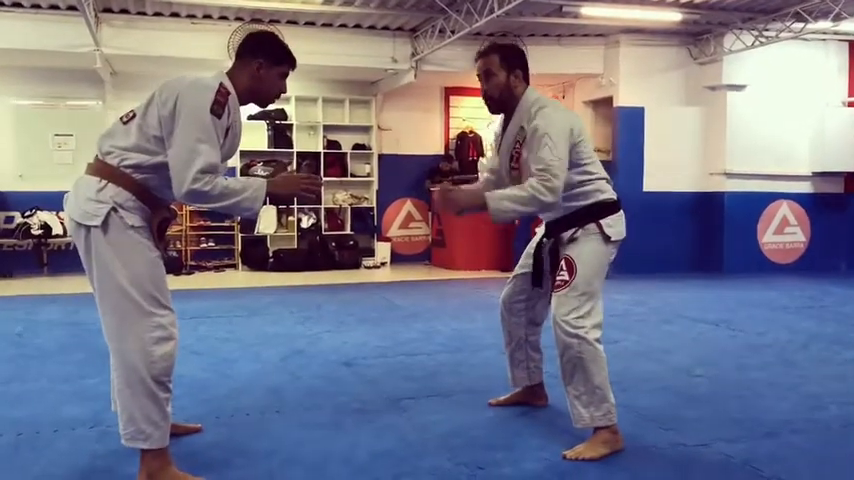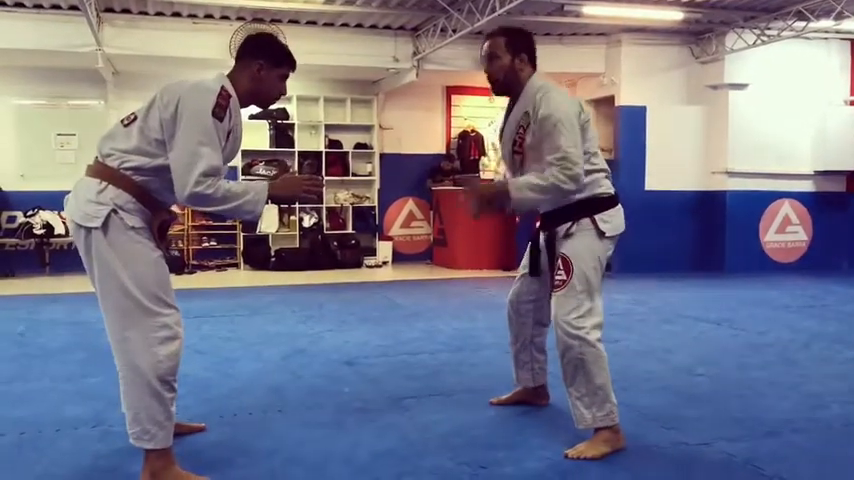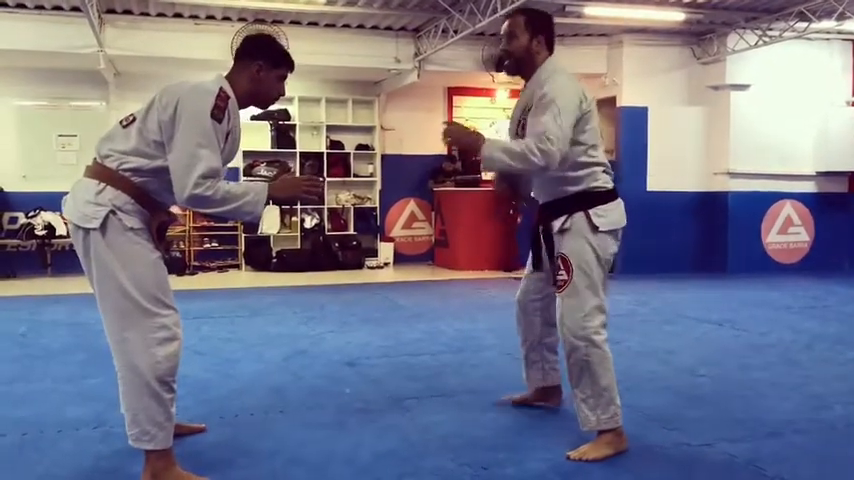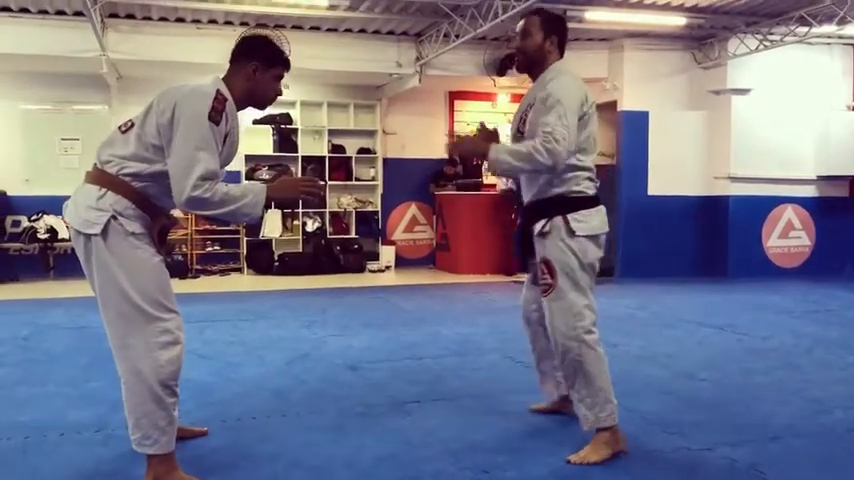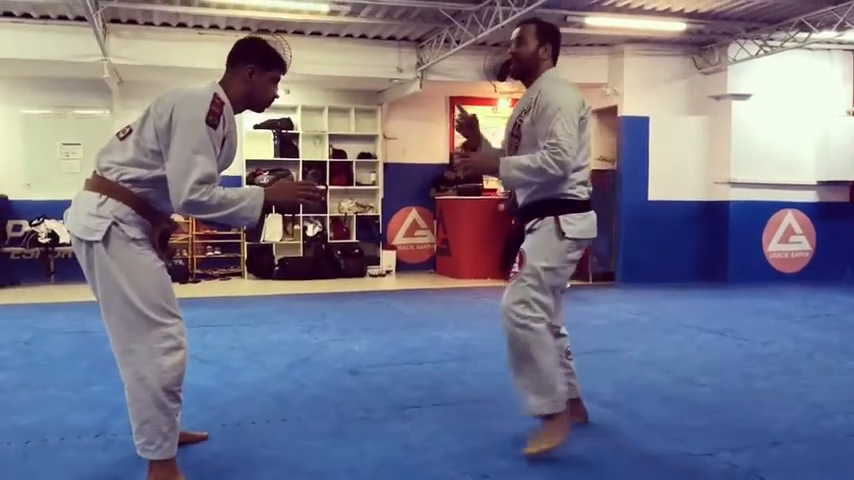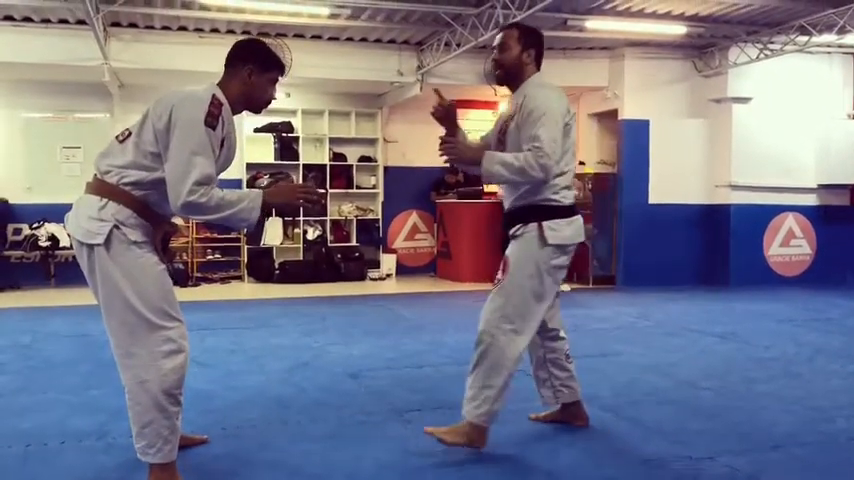
dt=0.2s
person 1, frame 1
left shoulder: (219, 102)
right shoulder: (205, 95)
left elbow: (193, 180)
right elbow: (195, 184)
left wrist: (254, 191)
right wrist: (269, 187)
left hip: (120, 206)
right hip: (109, 207)
left knee: (137, 325)
right knee: (147, 331)
left ankle: (149, 419)
person 1, frame 2
left shoulder: (219, 104)
right shoulder: (206, 98)
left elbow: (189, 182)
right elbow: (197, 188)
left wrist: (236, 198)
right wrist: (271, 190)
left hip: (121, 208)
right hip: (109, 208)
left knee: (144, 325)
right knee: (154, 332)
left ankle: (154, 419)
person 1, frame 3
left shoulder: (217, 105)
right shoulder: (205, 100)
left elbow: (186, 182)
right elbow: (197, 189)
left wrist: (223, 202)
right wrist: (271, 191)
left hip: (119, 209)
right hip: (108, 210)
left knee: (145, 326)
right knee: (152, 333)
left ankle: (155, 421)
person 1, frame 4
left shoulder: (214, 107)
right shoulder: (203, 103)
right elbow: (195, 192)
left wrist: (214, 206)
right wrist: (269, 192)
left hip: (120, 214)
right hip: (110, 216)
left knee: (148, 330)
right knee: (155, 338)
left ankle: (157, 424)
person 1, frame 5
left shoulder: (211, 110)
right shoulder: (201, 107)
right elbow: (192, 196)
left wrist: (209, 211)
right wrist: (267, 196)
left hip: (120, 220)
right hip: (110, 221)
left knee: (151, 336)
right knee: (158, 343)
left ankle: (160, 429)
person 1, frame 6
left shoulder: (209, 112)
right shoulder: (200, 108)
right elbow: (190, 197)
left wrist: (209, 215)
right wrist: (265, 198)
left hip: (122, 223)
right hip: (111, 225)
left knee: (151, 340)
right knee: (159, 346)
left ankle: (160, 432)
person 2, frame 1
left shoulder: (547, 118)
right shoulder: (509, 123)
left elbow: (546, 188)
right elbow: (497, 178)
left wrist: (478, 202)
right wrist: (462, 194)
left hip: (591, 225)
right hip: (557, 227)
left knee: (572, 321)
right knee: (517, 303)
left ankle: (606, 429)
right ankle: (531, 387)
person 2, frame 2
left shoulder: (552, 104)
right shoulder: (516, 109)
left elbow: (568, 175)
left wrist: (505, 191)
right wrist: (497, 196)
left hip: (588, 221)
right hip: (557, 222)
left knee: (573, 321)
right knee: (524, 303)
left ankle: (607, 428)
right ankle: (532, 386)
person 2, frame 3
left shoulder: (557, 87)
right shoulder: (535, 90)
left elbow: (544, 153)
left wrist: (480, 145)
right wrist: (508, 173)
left hip: (586, 216)
right hip: (559, 216)
left knee: (579, 323)
right knee: (532, 303)
left ankle: (609, 430)
right ankle: (546, 386)
person 2, frame 4
left shoulder: (561, 87)
right shoulder: (541, 91)
left elbow: (550, 152)
left wrist: (488, 151)
right wrist: (496, 150)
left hip: (568, 220)
right hip: (550, 219)
left knee: (571, 322)
right knee: (538, 313)
left ankle: (607, 431)
right ankle: (567, 396)
person 2, frame 5
left shoulder: (557, 94)
right shoulder: (532, 101)
left elbow: (557, 161)
right elbow: (518, 160)
left wrist: (494, 165)
right wrist: (478, 142)
left hip: (559, 220)
right hip: (545, 221)
left knee: (521, 311)
right knee: (542, 316)
left ankle: (555, 413)
right ankle: (568, 401)
person 2, frame 6
left shoulder: (542, 99)
right shoulder: (519, 105)
left elbow: (540, 164)
right elbow: (487, 156)
left wrist: (476, 157)
right wrist: (454, 130)
left hip: (543, 227)
right hip: (537, 225)
left knee: (501, 322)
right knee: (541, 322)
left ankle: (474, 425)
right ankle: (569, 405)
